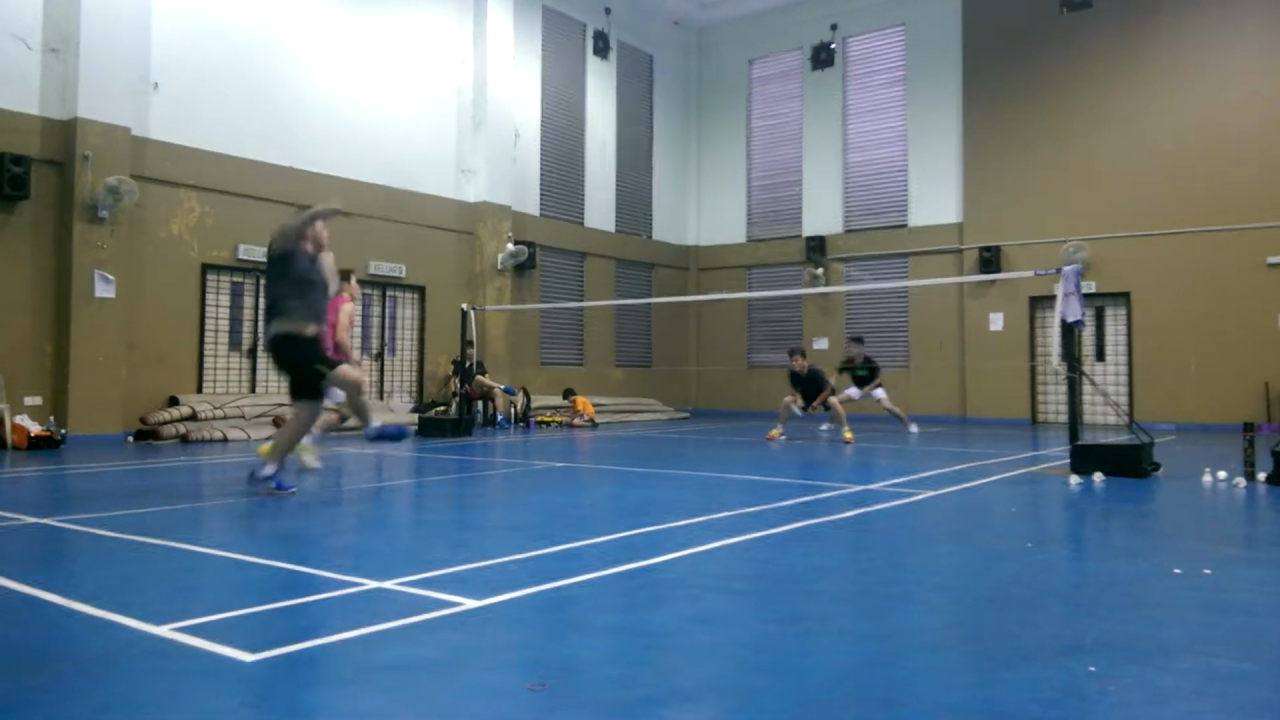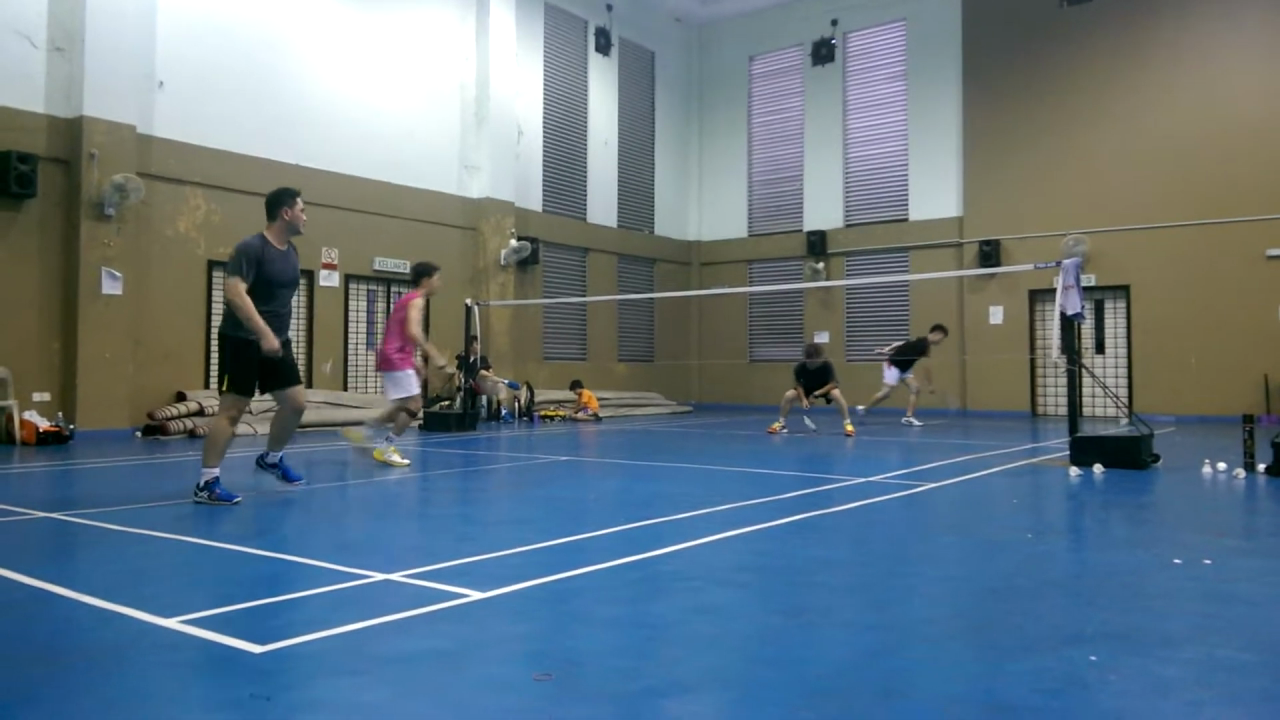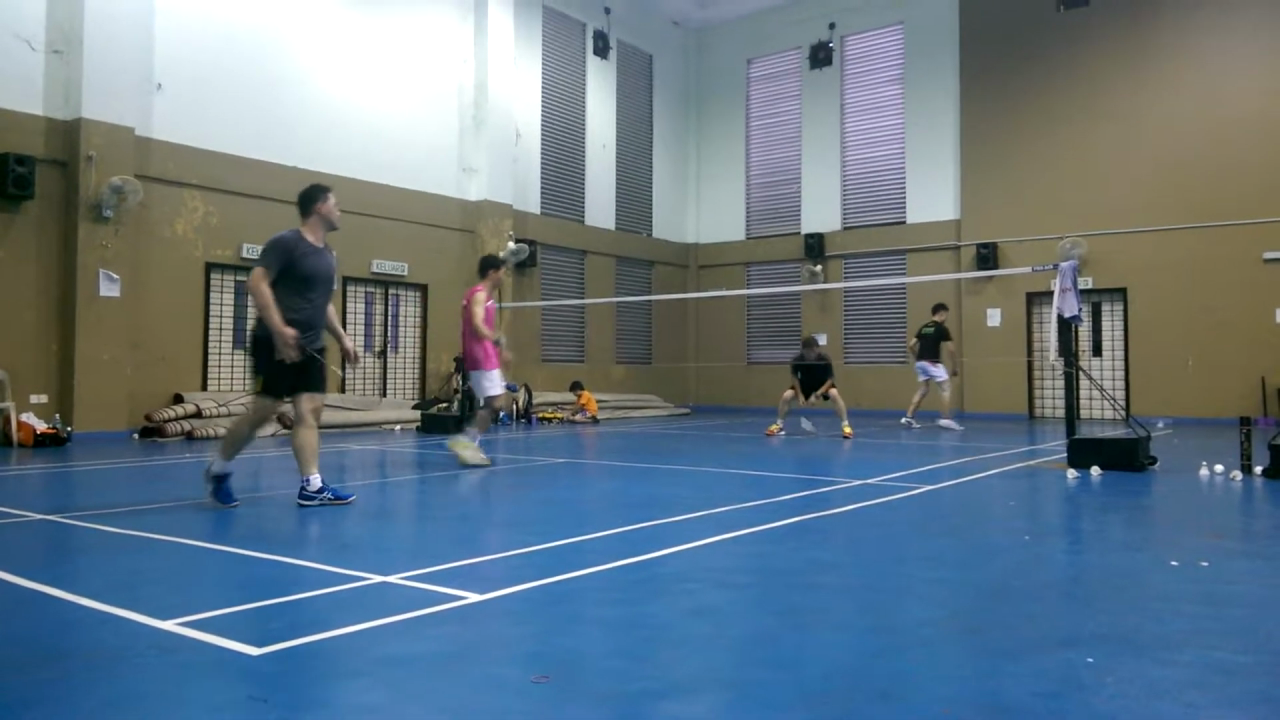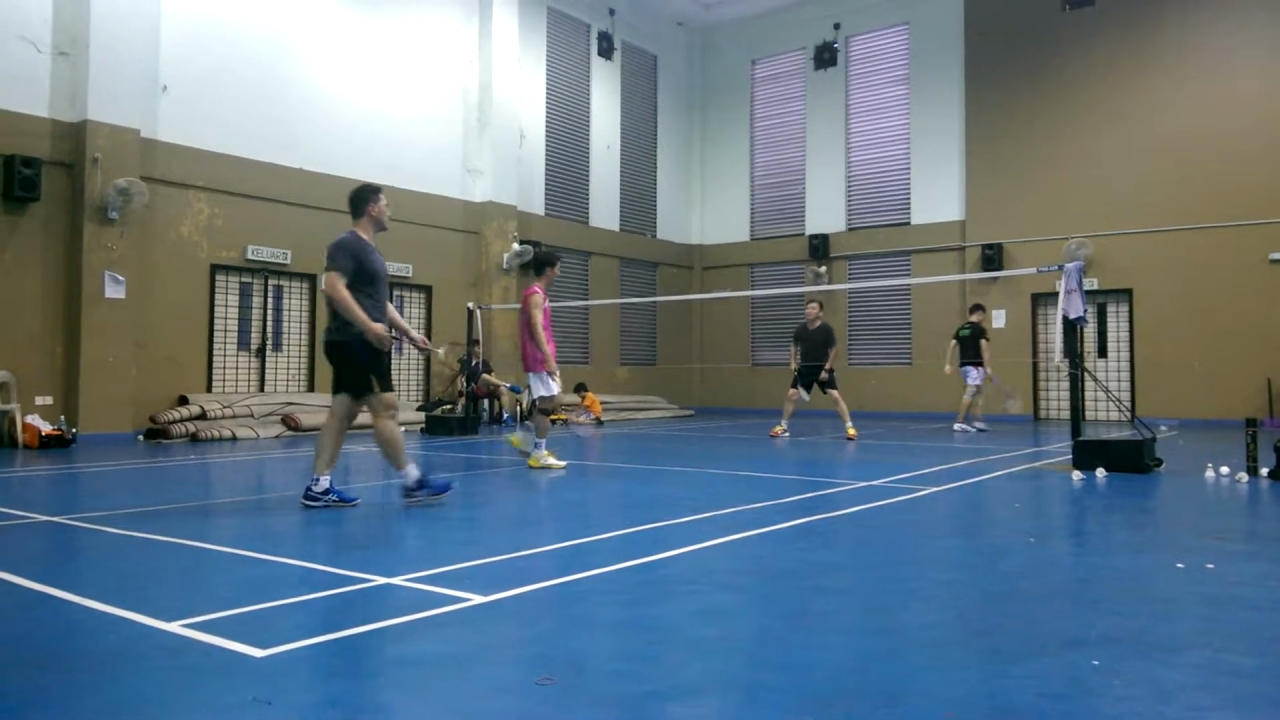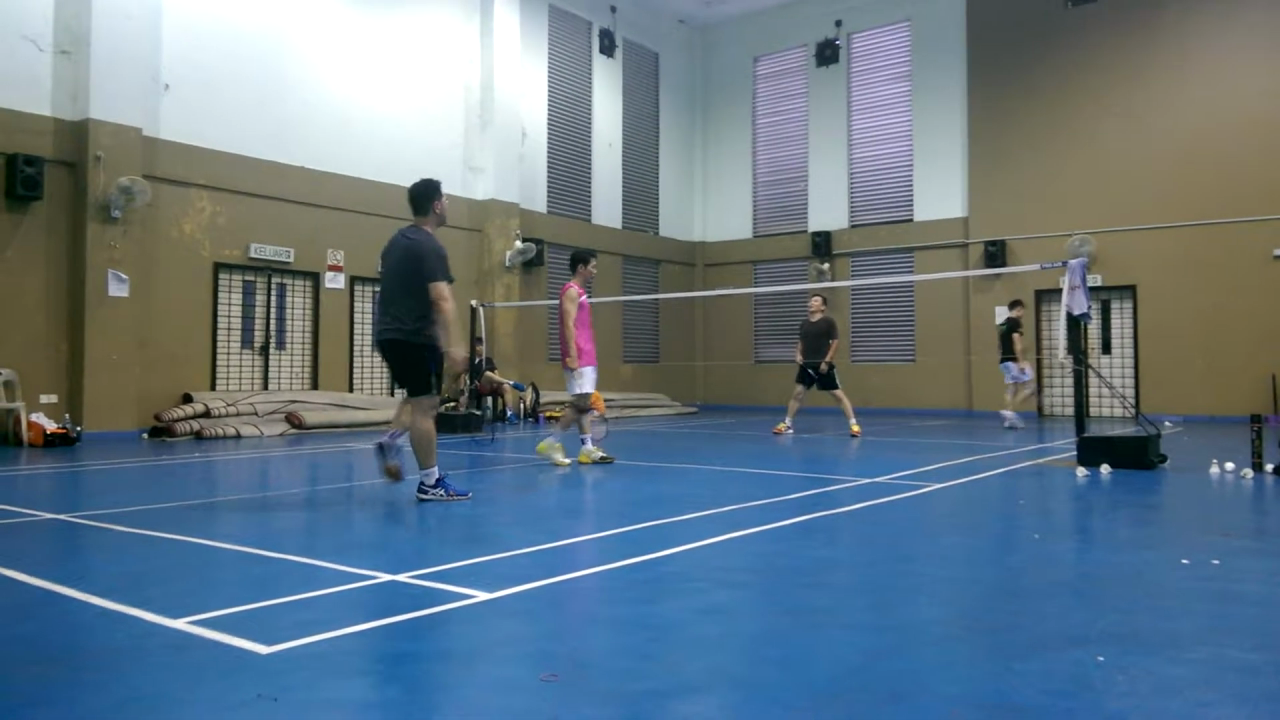
dt=0.5s
person 1, frame 1
left shoulder: (313, 263)
right shoulder: (285, 255)
left elbow: (330, 291)
right elbow: (287, 231)
left wrist: (324, 255)
right wrist: (318, 212)
left hip: (303, 345)
right hip: (291, 342)
left knee: (308, 414)
right knee: (353, 379)
left ankle: (266, 472)
right ankle: (371, 428)
person 1, frame 2
left shoulder: (291, 252)
right shoulder: (251, 248)
right elbow: (234, 293)
right wrist: (263, 333)
left hip: (275, 343)
right hip: (242, 340)
left knee: (295, 402)
right knee: (232, 410)
left ankle: (271, 458)
right ankle: (206, 483)
person 1, frame 3
left shoulder: (327, 254)
right shoulder: (286, 243)
right elbow: (257, 282)
left wrist: (343, 339)
right wrist: (278, 328)
left hip: (310, 346)
right hip: (275, 343)
left knee: (309, 413)
right knee: (264, 411)
left ankle: (312, 486)
right ankle: (219, 469)
person 1, frame 4
left shoulder: (370, 250)
right shoulder: (347, 245)
left elbow: (381, 302)
right elbow: (332, 288)
left wrist: (409, 333)
right wrist: (368, 325)
left hip: (358, 344)
right hip: (354, 342)
left knee: (341, 414)
right knee: (385, 409)
left ankle: (318, 487)
right ankle: (412, 482)
person 1, frame 5
left shoulder: (396, 241)
right shoulder: (430, 247)
right elbow: (442, 299)
right wrist: (452, 345)
left hip: (389, 334)
right hip: (414, 338)
left knee: (419, 400)
right knee: (425, 407)
left ankle: (391, 441)
right ankle: (430, 483)
person 2, frame 1
left shoulder: (331, 304)
right shoulder: (346, 305)
right elbow: (340, 337)
left wrist: (349, 360)
right wrist: (352, 361)
right knee: (345, 411)
right ankle: (307, 442)
person 2, frame 2
left shoulder: (407, 300)
right shoulder: (417, 300)
right elbow: (413, 332)
left wrist: (415, 362)
right wrist: (435, 356)
left hip: (399, 360)
right hip: (396, 361)
left knee: (412, 404)
right knee: (414, 405)
left ankle: (361, 431)
right ankle: (385, 449)
person 2, frame 3
left shoulder: (483, 295)
right shoulder: (479, 294)
right elbow: (476, 323)
left wrist: (498, 350)
right wrist: (494, 337)
left hip: (486, 358)
right hip: (481, 359)
left knee: (489, 405)
right knee: (496, 403)
left ankle: (470, 446)
right ankle: (466, 440)
person 2, frame 4
left shoulder: (539, 294)
right shoulder: (535, 295)
right elbow: (536, 329)
right wrist: (548, 359)
left hip: (544, 359)
right hip: (539, 360)
left knee: (550, 402)
right knee: (545, 404)
left ankle: (523, 438)
right ankle: (538, 453)
person 2, frame 5
left shoulder: (580, 292)
right shoulder: (571, 290)
right elbow: (568, 325)
right wrist: (572, 356)
left hip: (587, 358)
right hip: (578, 358)
left knee: (585, 403)
right knee: (581, 402)
left ankle: (587, 449)
right ankle: (551, 443)
